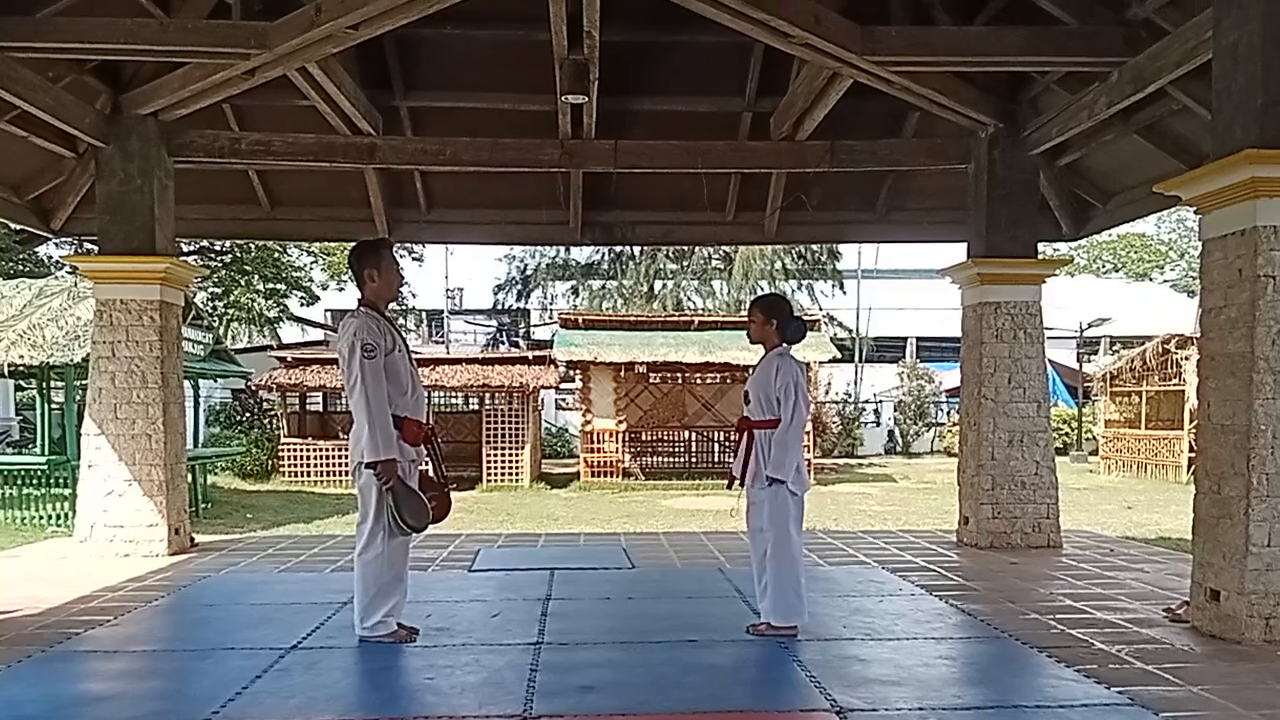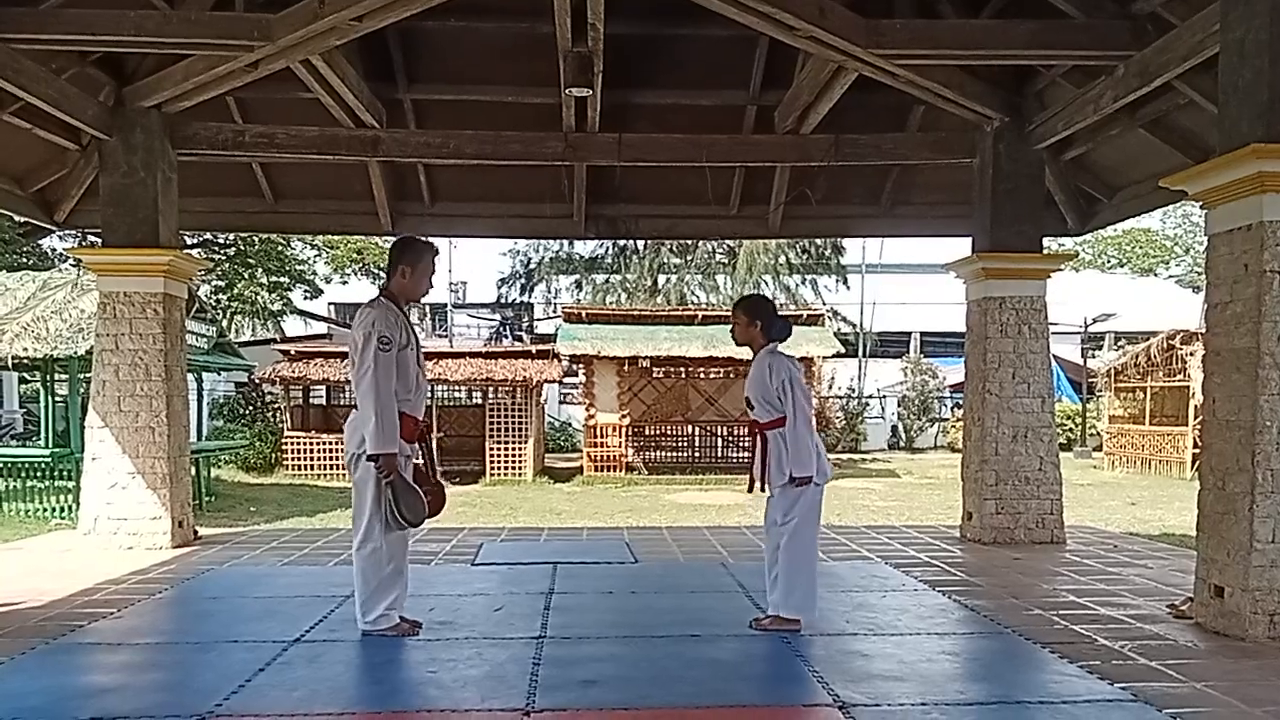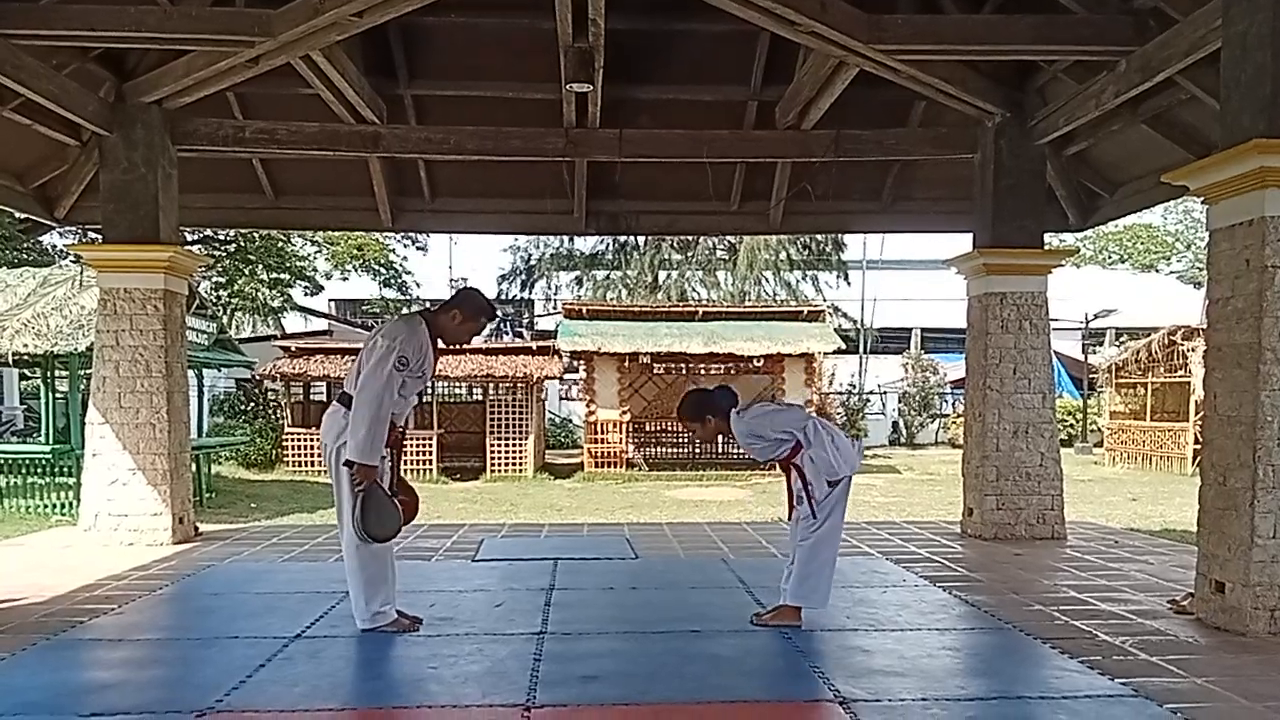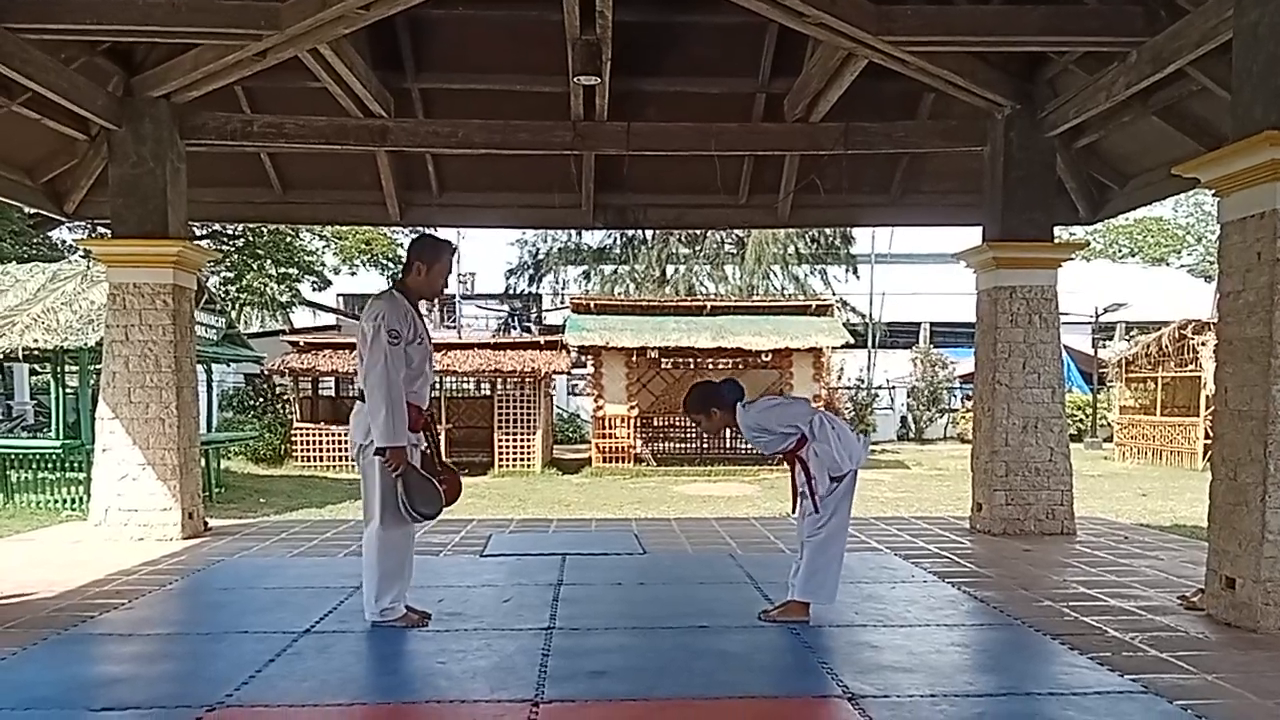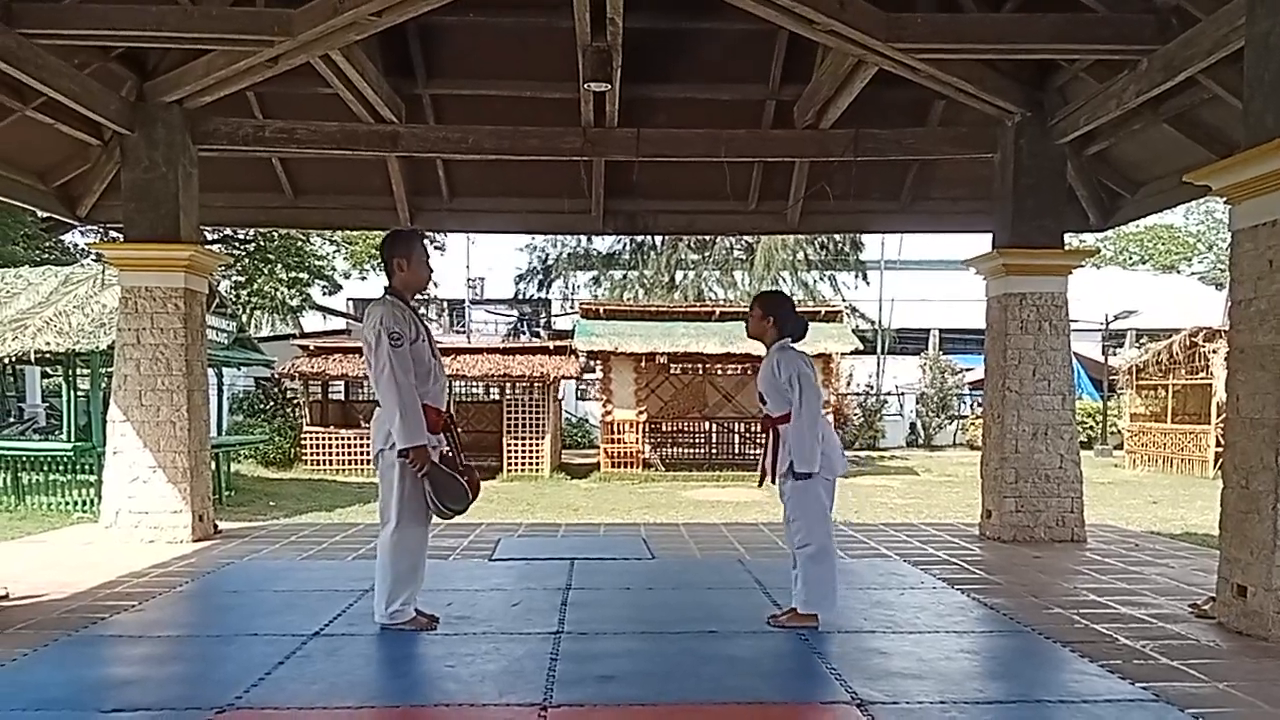
dt=0.5s
person 1, frame 1
left shoulder: (382, 325)
right shoulder: (361, 328)
right elbow: (368, 398)
right wrist: (384, 456)
left hip: (399, 444)
right hip: (383, 447)
left knee: (394, 535)
right knee: (379, 535)
left ankle: (385, 617)
right ankle: (373, 624)
person 1, frame 2
left shoulder: (395, 318)
right shoulder: (378, 319)
right elbow: (376, 390)
right wrist: (386, 450)
left hip: (395, 438)
right hip: (379, 441)
left knee: (393, 529)
right knee: (377, 529)
left ankle: (386, 610)
right ankle: (376, 618)
person 1, frame 3
left shoulder: (421, 337)
right shoulder: (406, 337)
right elbow: (372, 398)
left wrist: (376, 454)
right wrist: (365, 458)
left hip: (368, 434)
right hip: (353, 432)
left ankle: (382, 607)
right ankle: (375, 614)
person 1, frame 4
left shoulder: (406, 311)
right shoulder: (389, 311)
right elbow: (383, 381)
left wrist: (408, 439)
right wrist: (393, 443)
left hip: (400, 429)
right hip: (383, 428)
left knee: (400, 517)
right knee: (387, 518)
left ankle: (392, 601)
right ankle: (384, 608)
person 1, frame 5
left shoulder: (405, 314)
right shoulder: (386, 316)
right elbow: (395, 386)
right wrist: (414, 442)
left hip: (416, 432)
right hip: (404, 433)
left knee: (414, 521)
right knee: (402, 522)
left ankle: (401, 605)
right ankle: (394, 611)
person 2, frame 1
left shoulder: (786, 367)
right shoulder: (769, 364)
left elbow: (792, 422)
left wrist: (777, 470)
left hip: (776, 468)
right hip: (761, 467)
left knee: (780, 540)
right knee: (764, 539)
left ankle: (784, 618)
right ankle: (775, 614)
person 2, frame 2
left shoulder: (777, 364)
right shoulder: (762, 363)
left elbow: (799, 416)
left wrist: (802, 469)
left hip: (794, 465)
right hip: (780, 464)
left knee: (793, 534)
right knee: (779, 534)
left ankle: (791, 613)
right ankle: (782, 609)
person 2, frame 3
left shoulder: (746, 426)
right shoulder: (740, 423)
left elbow: (799, 421)
right elbow: (790, 416)
left hip: (828, 461)
right hip: (811, 467)
left knee: (812, 534)
right knee: (803, 534)
left ankle: (792, 609)
right ankle: (790, 603)
person 2, frame 4
left shoulder: (751, 419)
right shoulder: (748, 416)
left elbow: (804, 414)
right elbow: (796, 409)
left hip: (833, 457)
right hip: (820, 461)
left knee: (820, 530)
right knee: (810, 530)
left ankle: (800, 604)
right ankle: (798, 599)
person 2, frame 5
left shoulder: (786, 359)
right shoulder: (779, 357)
left elbow: (808, 409)
left wrist: (803, 461)
left hip: (805, 455)
right hip: (797, 454)
left knee: (809, 533)
right knee: (801, 531)
left ankle: (809, 610)
right ankle: (804, 604)
